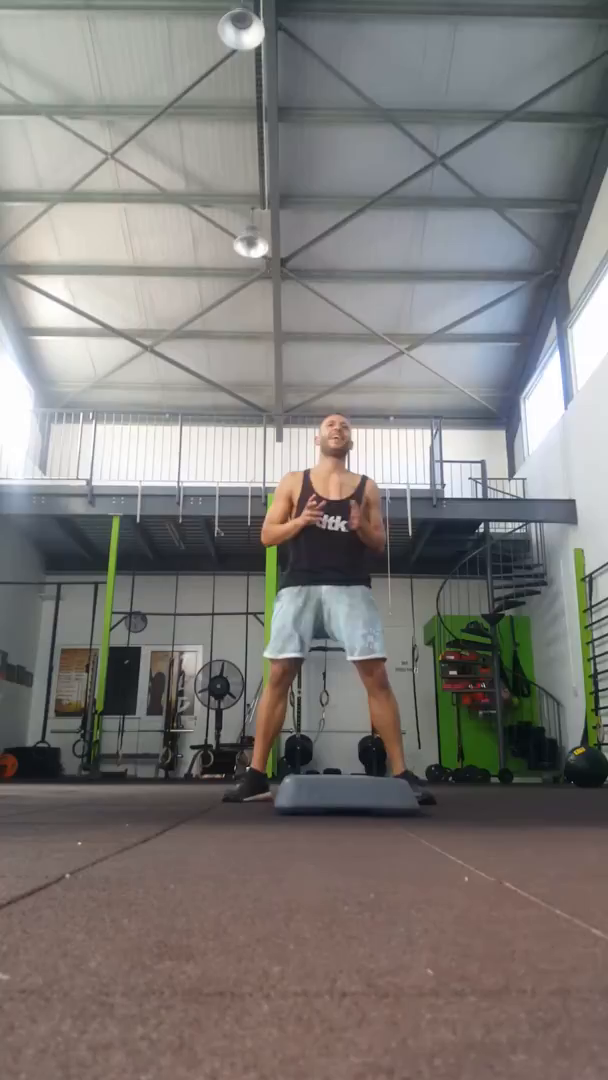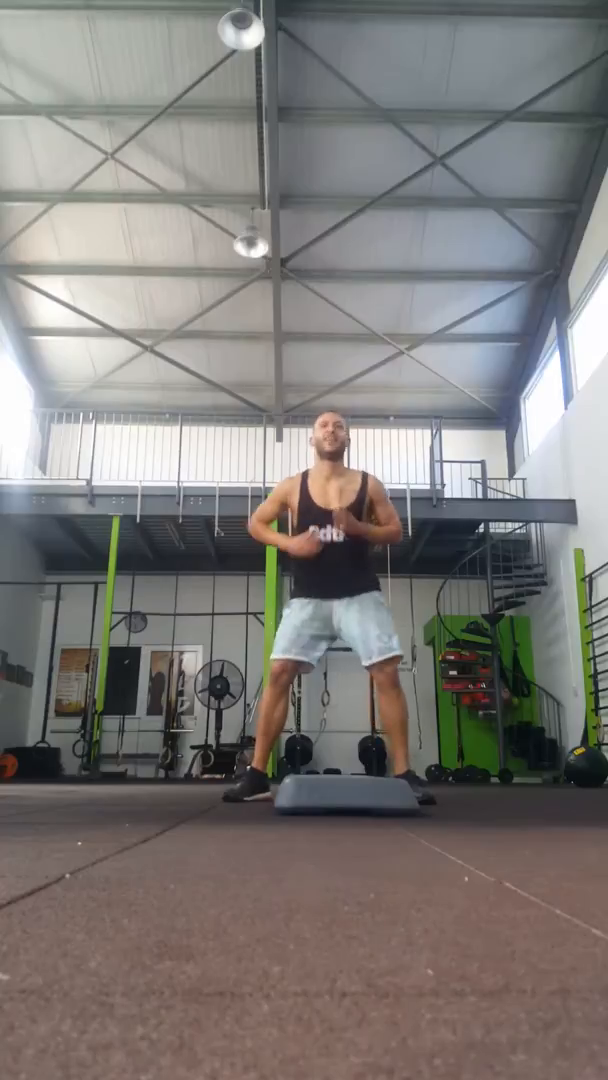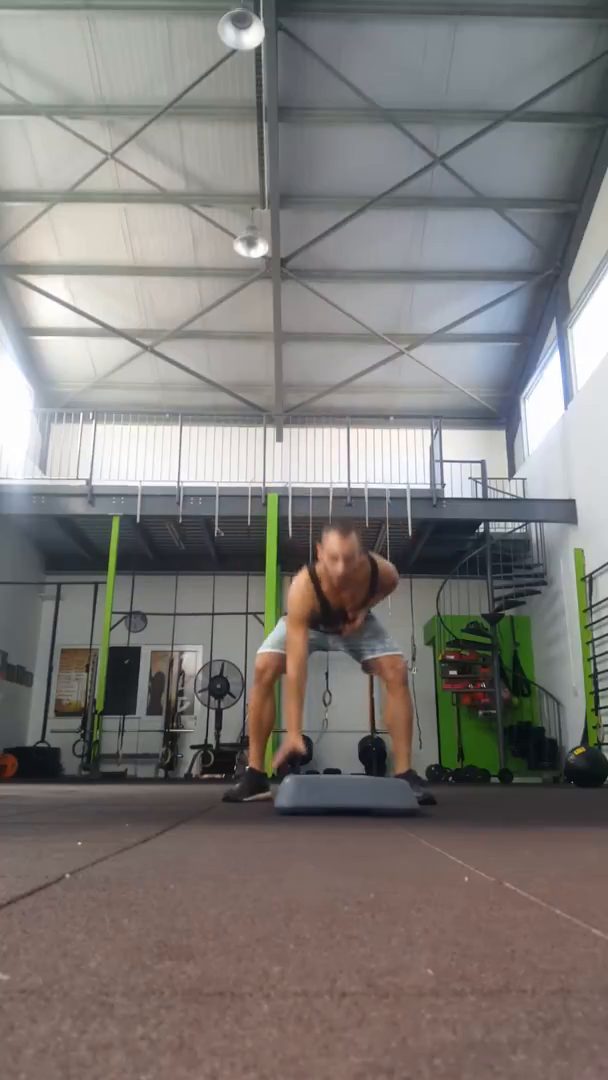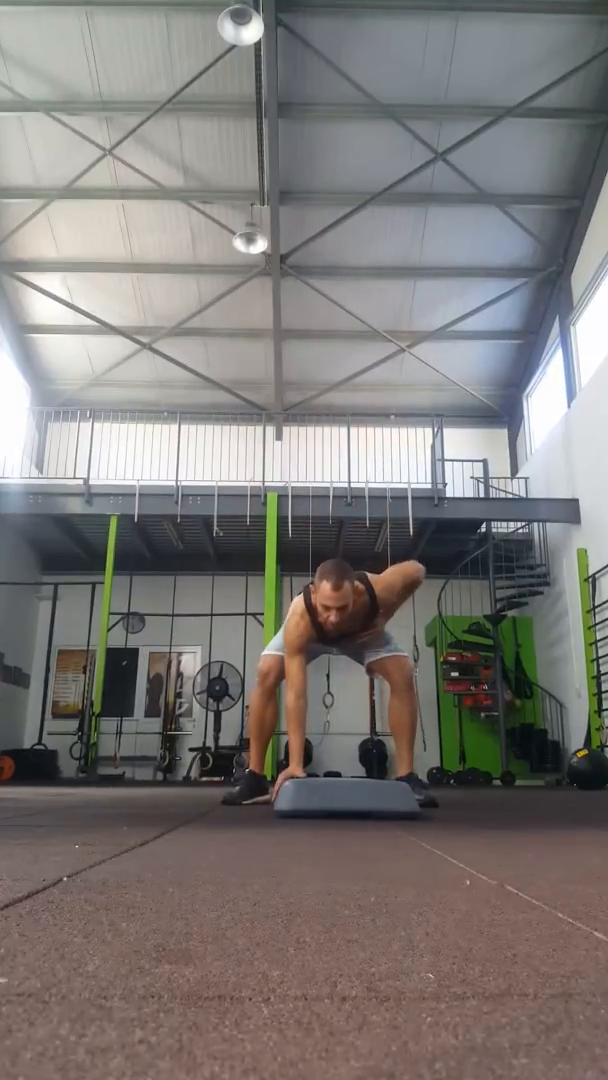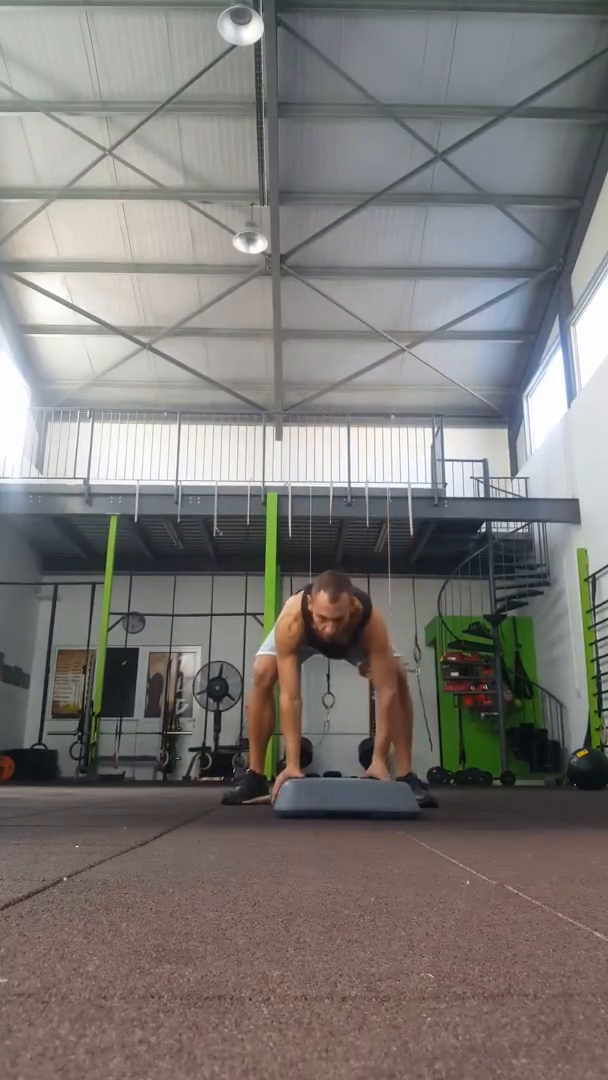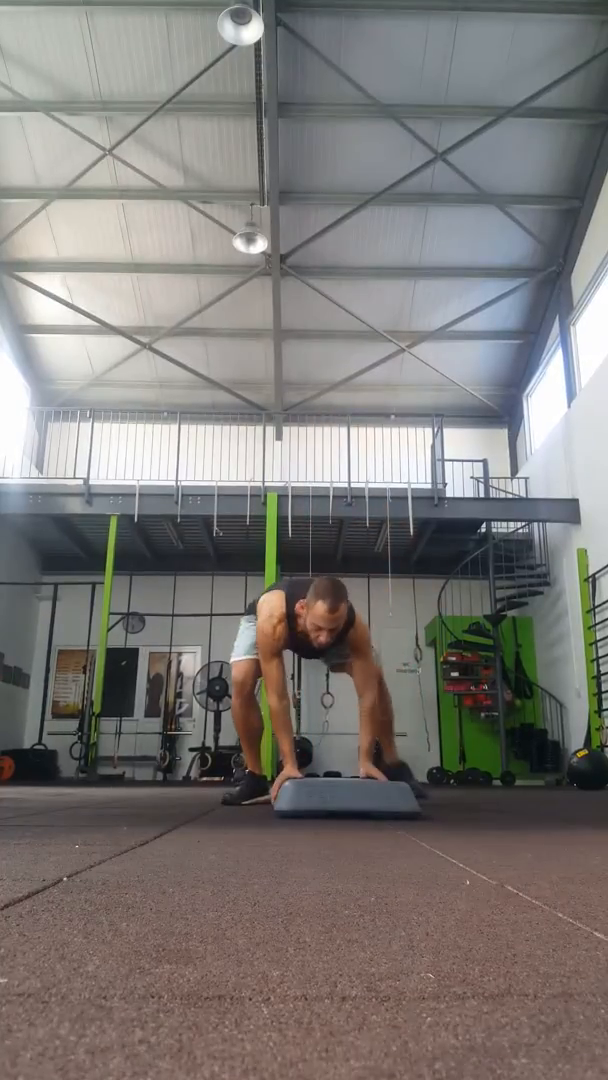
dt=0.4s
person 1, frame 1
left shoulder: (366, 487)
right shoulder: (294, 482)
left elbow: (380, 544)
right elbow: (267, 535)
left wrist: (362, 527)
right wrist: (302, 519)
left hip: (350, 588)
right hip: (299, 588)
left knee: (375, 676)
right knee: (279, 676)
left ankle: (401, 772)
right ankle: (256, 774)
person 1, frame 2
left shoulder: (368, 485)
right shoulder: (293, 487)
left elbow: (396, 531)
right elbow: (256, 524)
left wrist: (358, 526)
right wrist: (287, 542)
left hip: (361, 597)
right hip: (308, 599)
left knee: (387, 675)
right knee: (279, 677)
left ankle: (404, 773)
right ankle: (256, 774)
person 1, frame 3
left shoulder: (379, 570)
right shoulder: (303, 587)
right elbow: (296, 666)
left wrist: (365, 607)
right wrist: (294, 731)
left hip: (356, 623)
right hip: (307, 625)
left knee: (396, 674)
right knee: (264, 670)
left ankle: (405, 773)
right ankle: (255, 774)
person 1, frame 4
left shoulder: (377, 591)
right shoulder: (299, 618)
left elbow: (417, 570)
right elbow: (296, 694)
left wrist: (383, 619)
right wrist: (296, 763)
left hip: (363, 631)
right hip: (311, 635)
left knee: (403, 675)
right knee: (267, 674)
left ankle: (406, 776)
right ankle: (254, 778)
person 1, frame 5
left shoulder: (370, 620)
right shoulder: (291, 621)
left elbow: (387, 691)
right elbow: (290, 696)
left wrist: (379, 759)
right wrist: (292, 763)
left hip: (355, 638)
right hip: (302, 635)
left knee: (397, 679)
right knee: (263, 675)
left ankle: (406, 777)
right ankle: (255, 777)
person 1, frame 6
left shoulder: (354, 626)
right shoulder: (271, 621)
left elbow: (367, 693)
right elbow: (276, 696)
left wrist: (366, 760)
right wrist: (290, 764)
left knee: (376, 680)
right knee: (242, 681)
left ankle: (395, 768)
right ankle: (254, 777)
